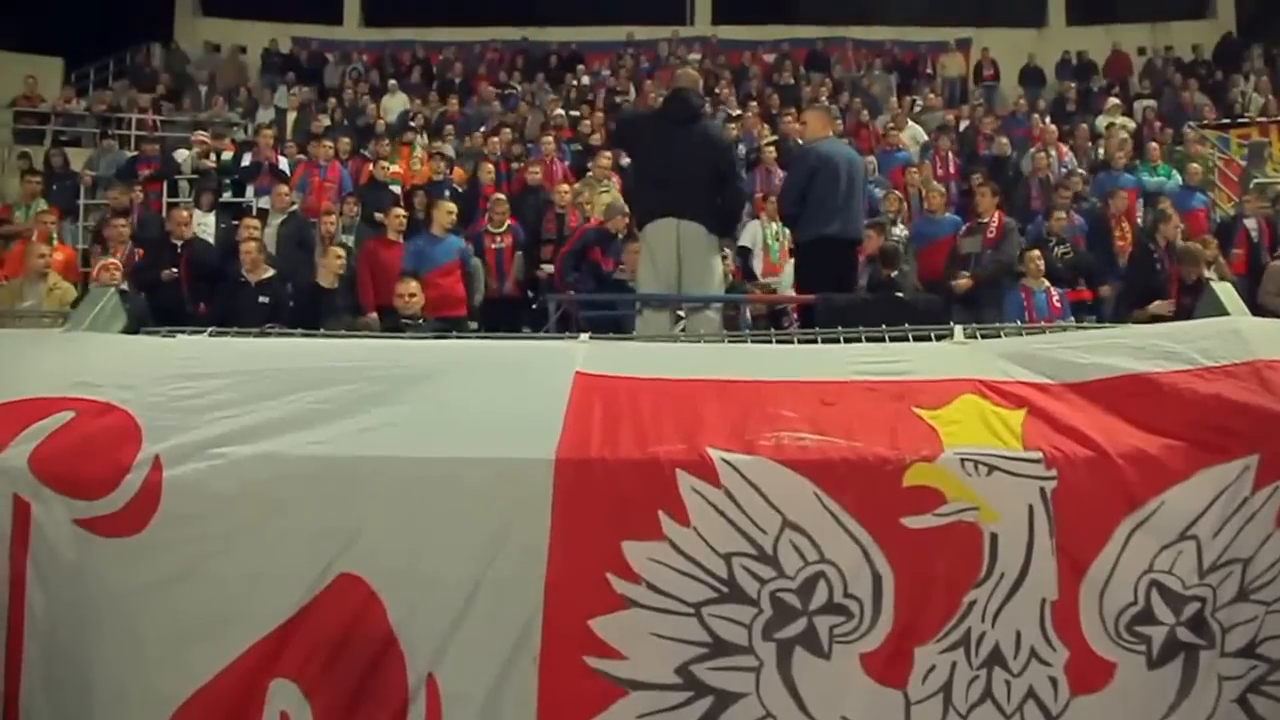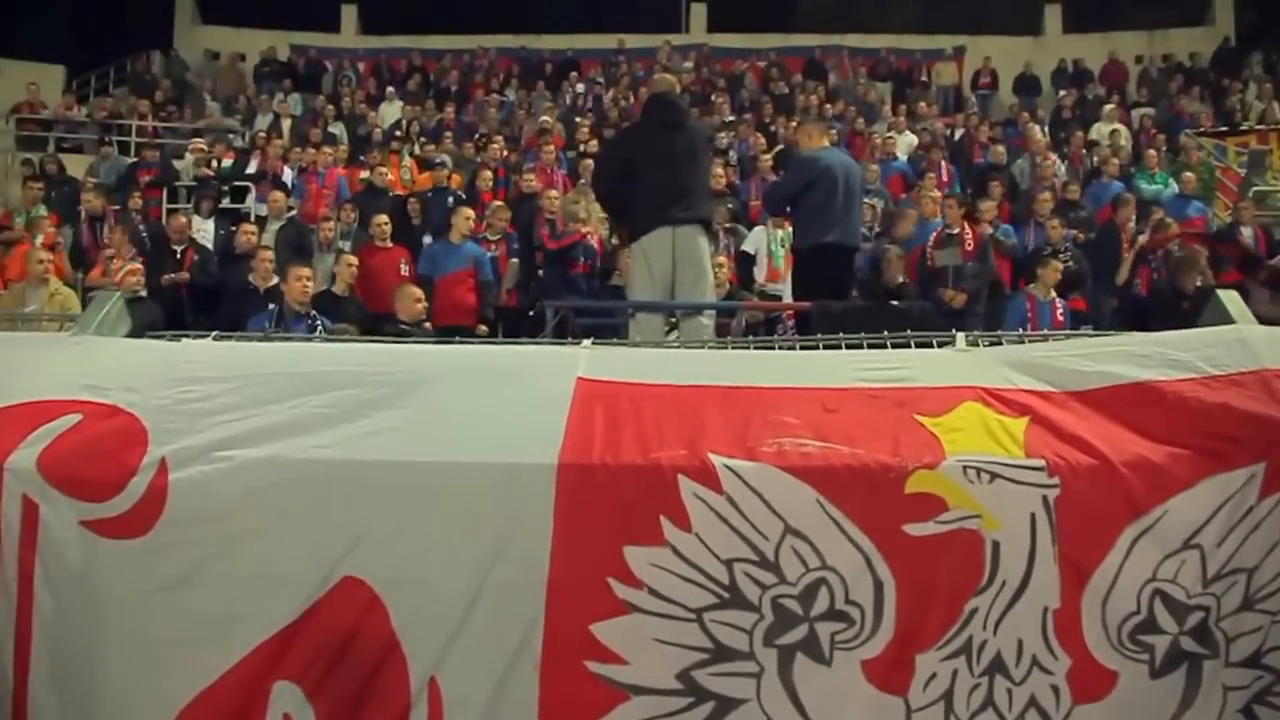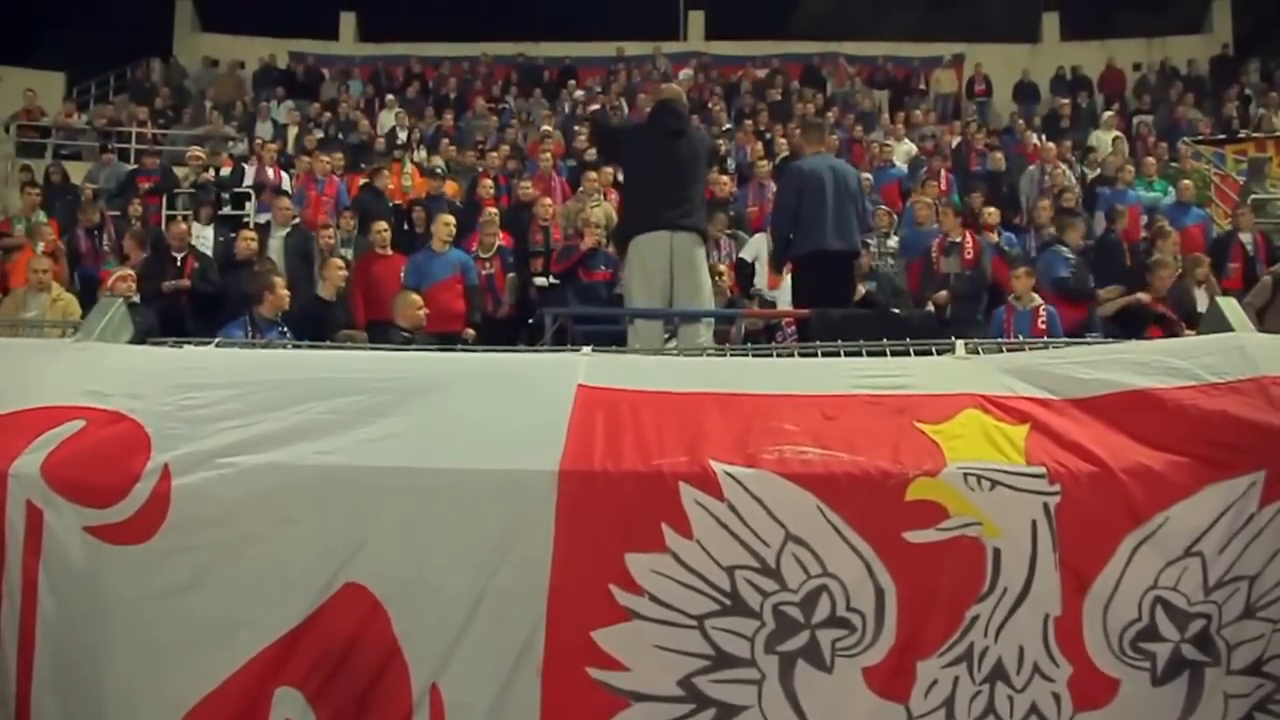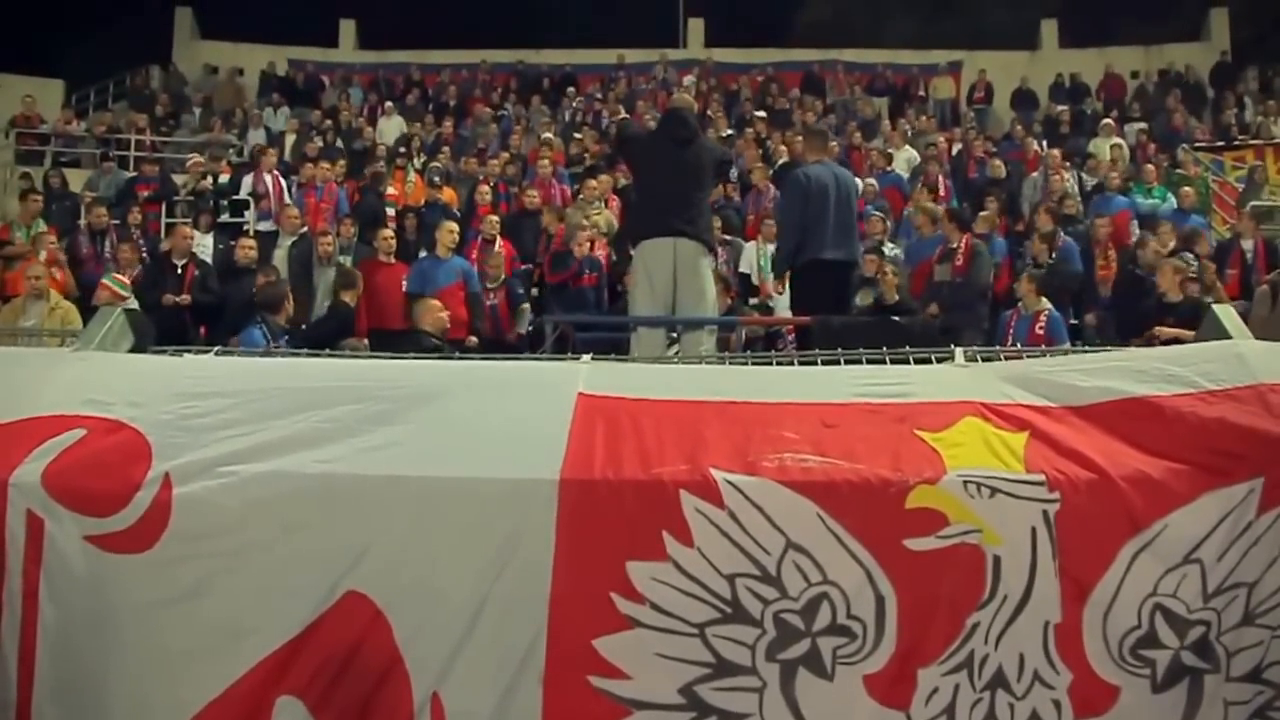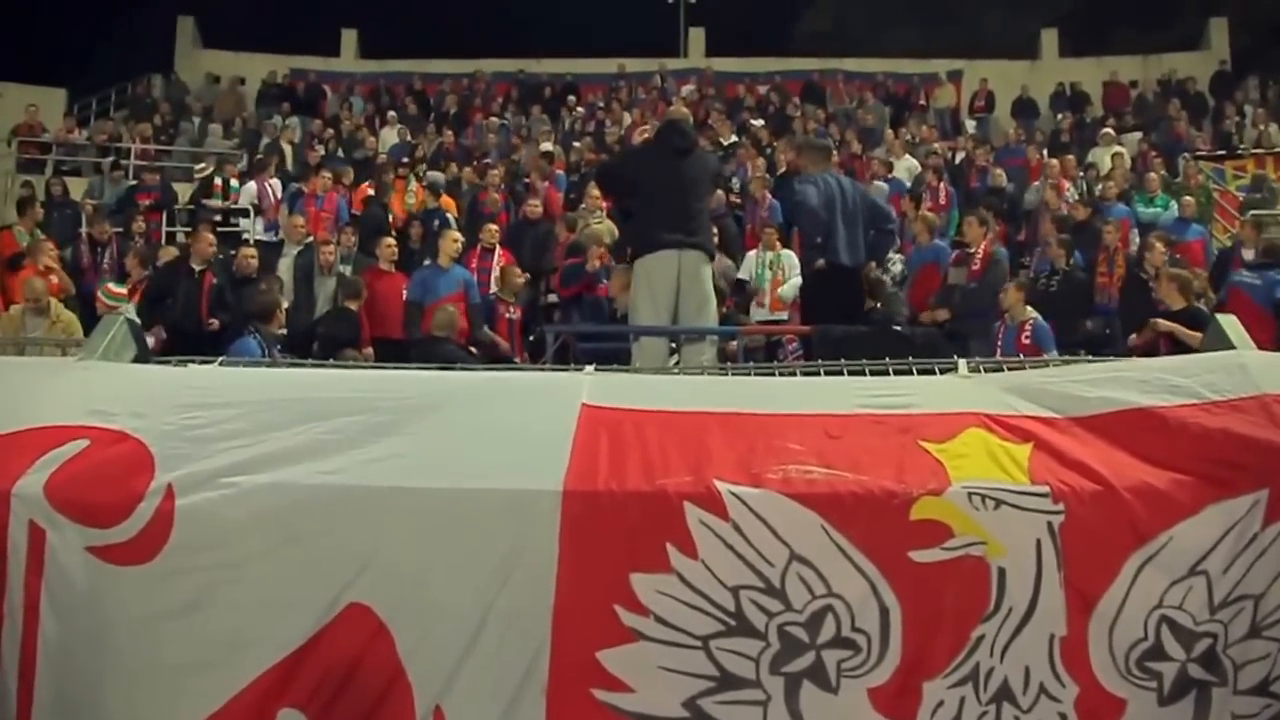
dt=1s
person 1, frame 1
left shoulder: (643, 126)
right shoulder: (714, 134)
left elbow: (622, 130)
right elbow: (732, 188)
right wrist: (727, 226)
left hip: (656, 223)
right hip: (700, 225)
left knee: (653, 303)
right knee: (704, 304)
person 1, frame 2
left shoulder: (631, 136)
right shoulder: (700, 133)
left elbow: (604, 182)
left wrist: (622, 219)
left hip: (648, 228)
right hip: (692, 227)
left knee: (646, 310)
right knee: (698, 309)
person 1, frame 3
left shoulder: (633, 136)
right shoulder: (701, 141)
left elbow: (602, 129)
left wrist: (595, 113)
left hip: (645, 233)
right hip: (688, 233)
right knee: (696, 313)
person 1, frame 4
left shoulder: (642, 143)
right shoulder: (711, 150)
left elbow: (624, 135)
right elbow: (726, 165)
left wrist: (623, 121)
left hip: (652, 238)
right hip: (694, 239)
left knee: (648, 316)
right knee: (699, 316)
person 1, frame 5
left shoulder: (642, 155)
right shoulder: (707, 161)
left elbow: (604, 178)
left hip: (653, 248)
right hip: (696, 249)
left knee: (650, 327)
right knee: (699, 327)
person 2, frame 1
left shoulder: (809, 152)
right shoulder: (855, 157)
left elbow: (789, 199)
right elbow: (862, 201)
left wrist: (795, 227)
left hip: (816, 240)
right hip: (849, 239)
left knee: (814, 308)
person 2, frame 2
left shoulder: (807, 161)
right shoulder: (852, 165)
left elbow: (772, 199)
left wrist: (788, 212)
left hip: (814, 247)
right hip: (847, 246)
left knee: (810, 316)
person 2, frame 3
left shoulder: (797, 171)
right shoulder: (850, 171)
left elbow: (781, 221)
right elbow: (864, 218)
left wrist: (779, 260)
left hip: (811, 257)
right hip: (845, 256)
left knee: (810, 324)
person 2, frame 4
left shoulder: (801, 177)
right shoulder: (848, 178)
left elbow: (789, 227)
left wrist: (780, 269)
left hip: (811, 264)
right hip: (845, 263)
left knee: (810, 333)
person 2, frame 5
left shoulder: (807, 183)
right shoulder: (853, 187)
left elbow: (810, 211)
right elbow: (887, 220)
left wrist: (814, 255)
right wrist: (873, 257)
left hip: (824, 274)
right hip: (854, 274)
